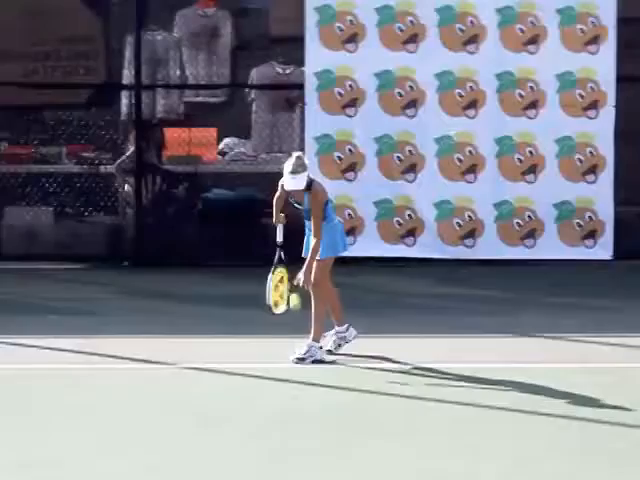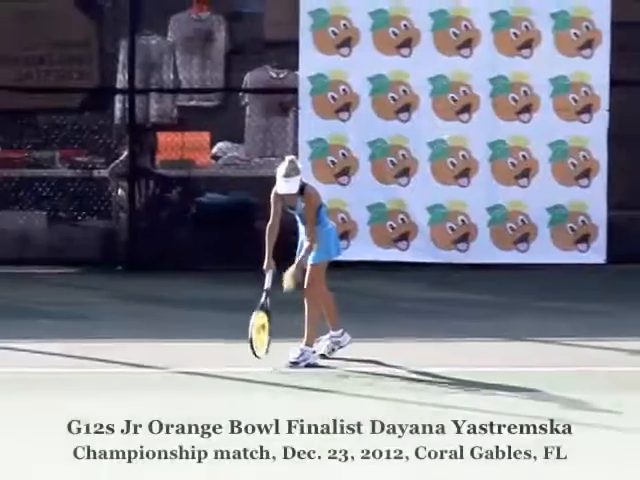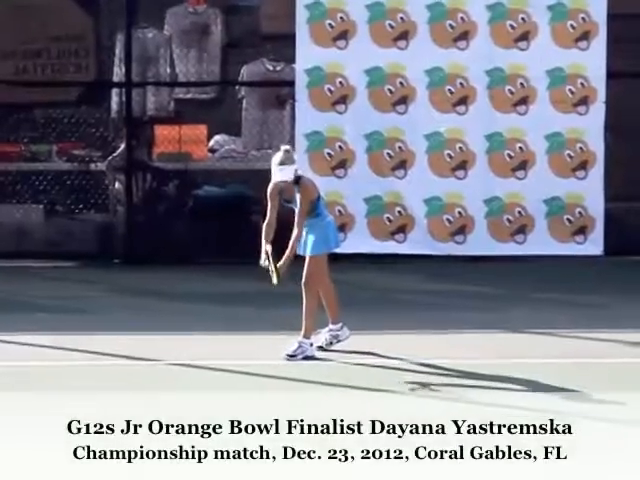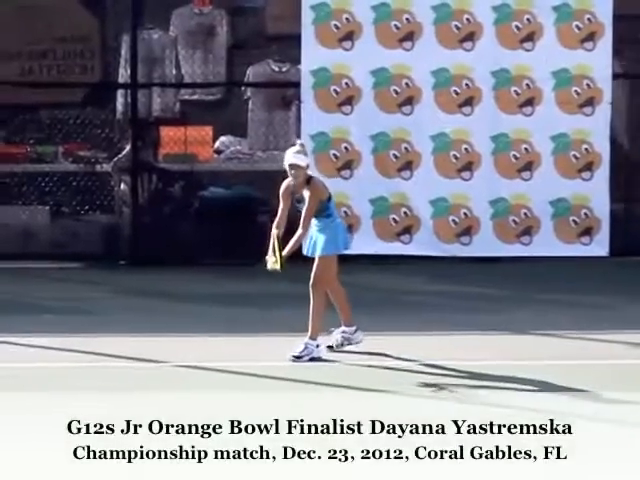
dt=0.4s
person 1, frame 1
left shoulder: (315, 192)
right shoulder: (284, 184)
left elbow: (318, 234)
left wrist: (307, 268)
right wrist: (276, 216)
left hip: (328, 233)
right hip: (312, 230)
left knee: (316, 285)
right knee: (324, 283)
left ankle: (315, 345)
right ankle: (342, 329)
person 1, frame 2
left shoulder: (309, 196)
right shoulder: (278, 192)
left elbow: (312, 238)
right elbow: (273, 223)
left wrist: (299, 265)
right wrist: (268, 256)
left hip: (322, 237)
right hip: (307, 234)
left knee: (310, 289)
right knee: (320, 288)
left ankle: (308, 350)
right ankle: (337, 334)
person 1, frame 3
left shoulder: (305, 187)
right shoulder: (274, 188)
left elbow: (298, 229)
right elbow: (269, 221)
left wrist: (285, 262)
right wrist: (265, 252)
left hip: (320, 229)
right hip: (309, 230)
left knee: (309, 283)
right knee: (322, 280)
left ankle: (306, 342)
right ankle: (336, 328)
person 1, frame 4
left shoulder: (314, 188)
right shoulder: (287, 187)
left elbow: (303, 228)
right elbow: (280, 221)
left wrist: (284, 254)
left hip: (330, 232)
right hip: (319, 231)
left knee: (317, 285)
right knee: (330, 283)
left ankle: (312, 344)
right ankle: (350, 329)
